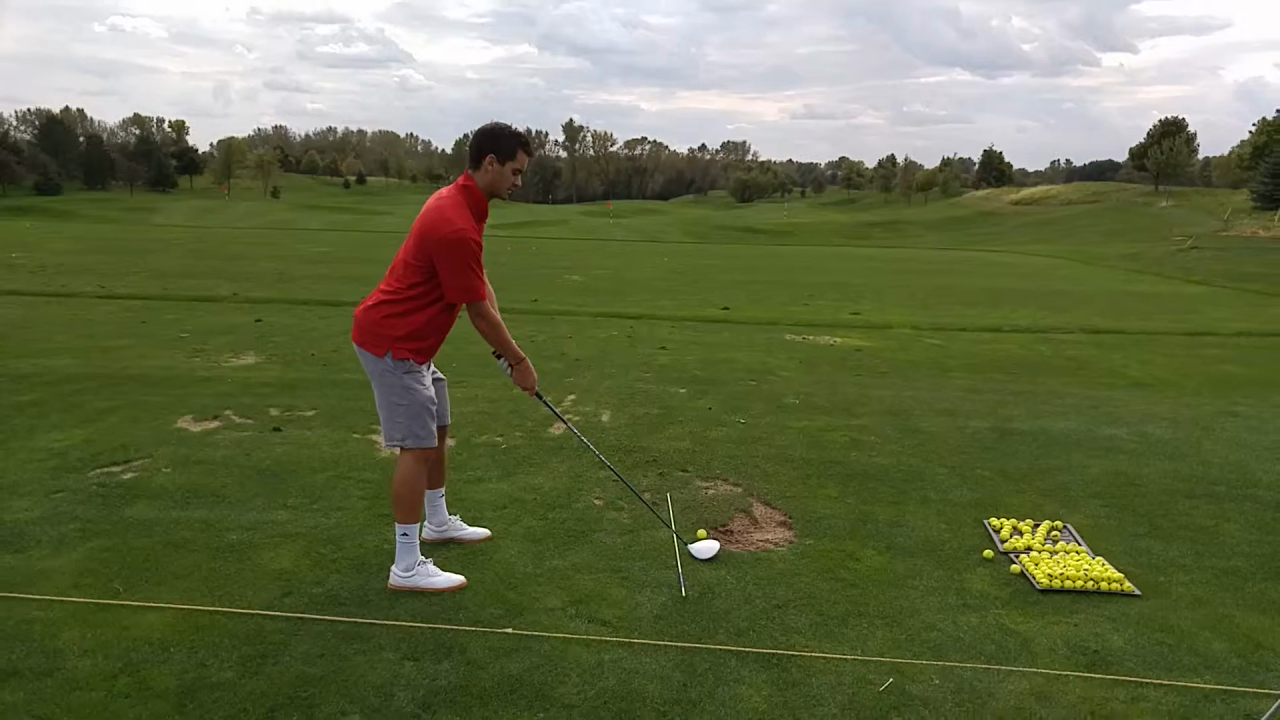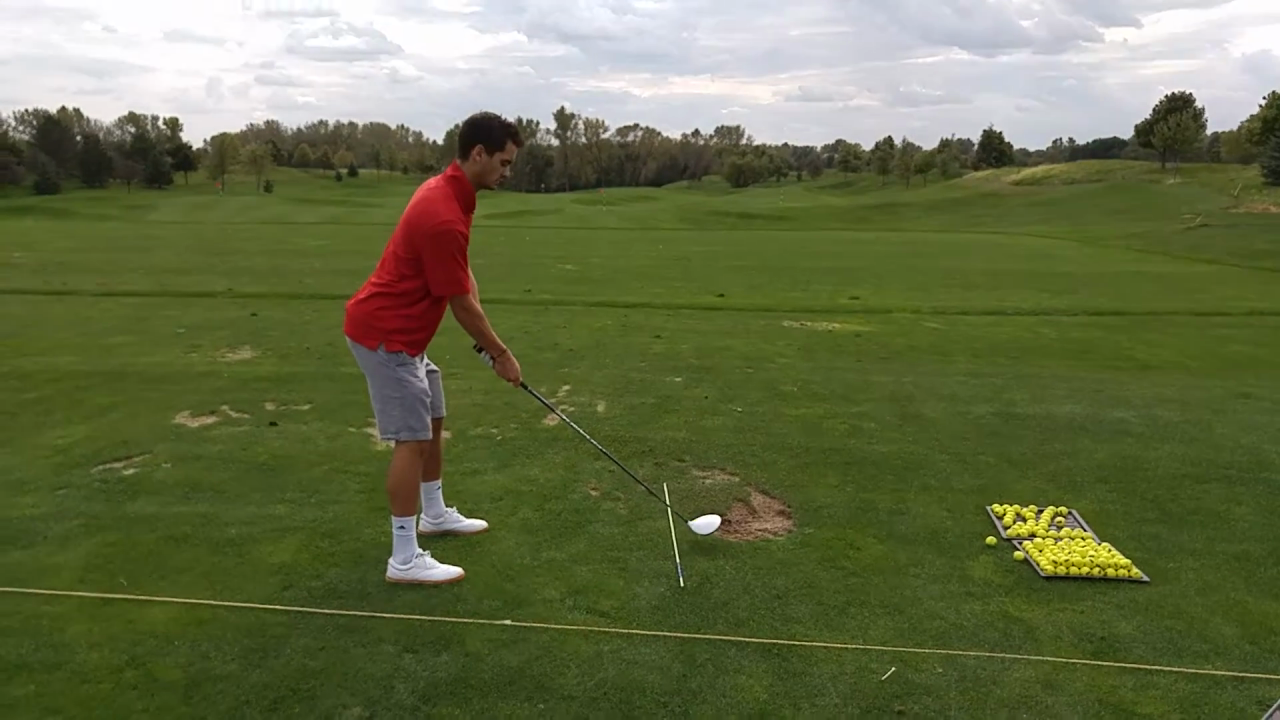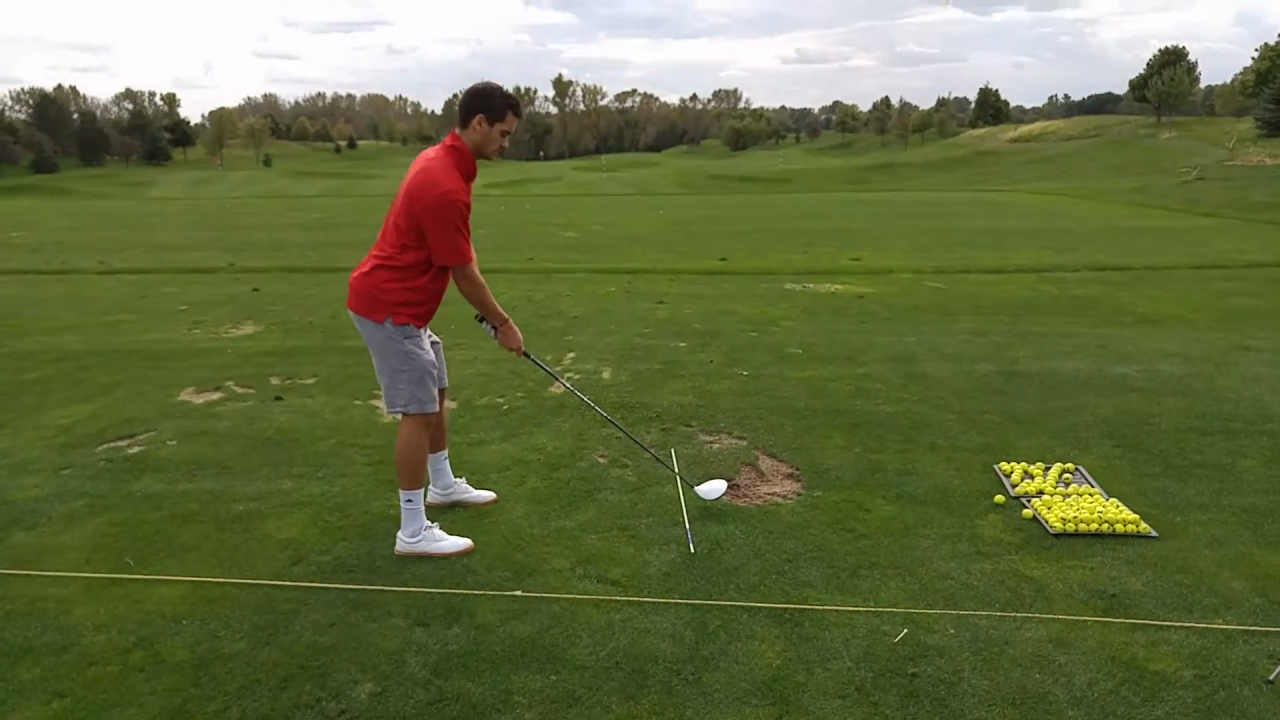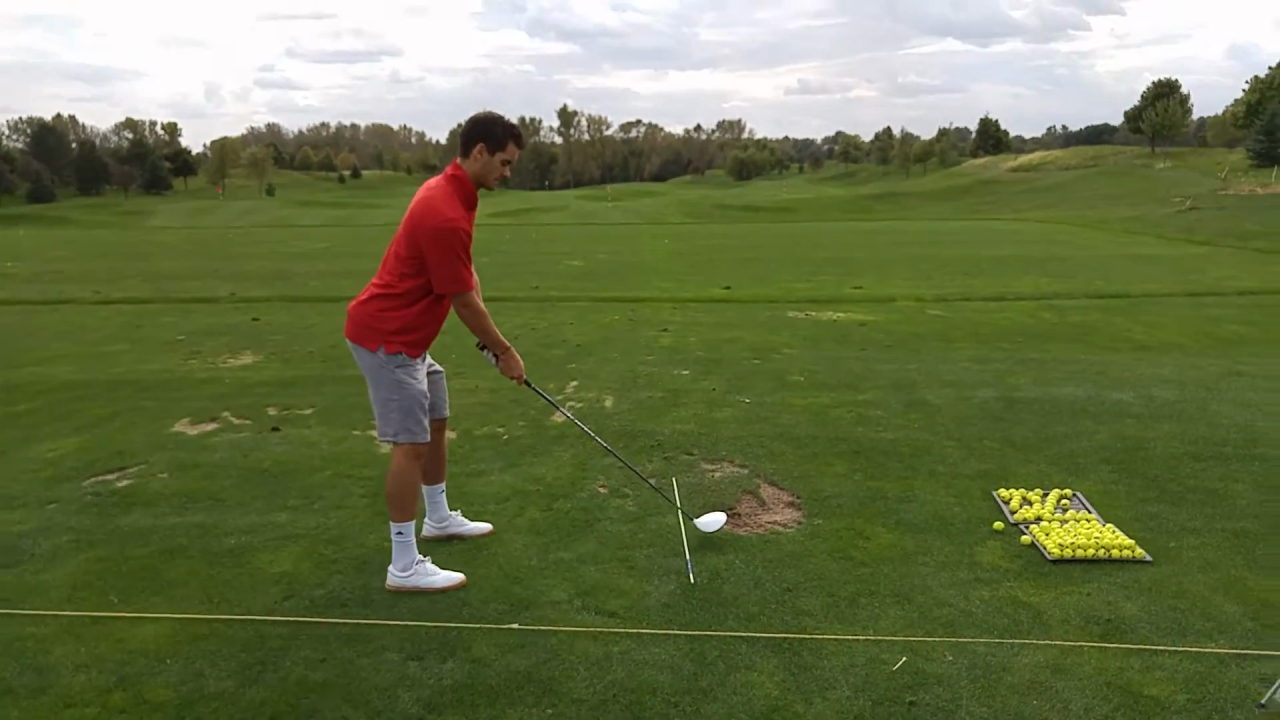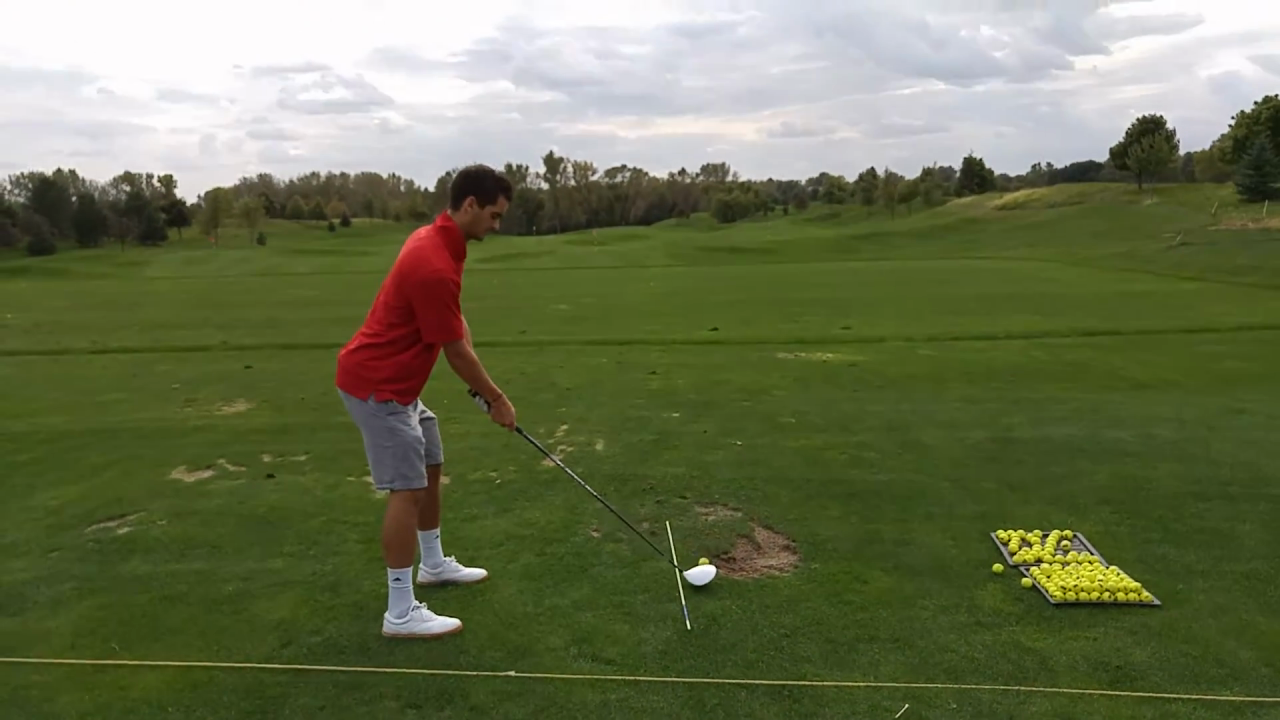
dt=0.5s
person 1, frame 1
left shoulder: (461, 201)
right shoulder: (456, 226)
left elbow: (481, 286)
right elbow: (478, 310)
left wrist: (505, 347)
right wrist: (519, 362)
left hip: (407, 338)
right hip: (391, 342)
left knee: (436, 431)
right knee: (416, 445)
left ankle: (438, 521)
right ankle: (407, 566)
person 1, frame 2
left shoulder: (448, 190)
right shoulder: (443, 217)
left elbow: (463, 274)
right elbow: (460, 304)
left wrist: (486, 337)
right wrist: (500, 354)
left hip: (399, 329)
right hip: (385, 335)
left knee: (432, 423)
right knee: (412, 439)
left ankle: (434, 514)
right ankle: (404, 559)
person 1, frame 3
left shoulder: (441, 158)
right shoulder: (445, 187)
left elbow: (462, 253)
right elbow: (463, 273)
left wrist: (489, 309)
right wrist: (503, 323)
left hip: (399, 301)
right hip: (389, 308)
left knee: (434, 395)
right knee: (417, 411)
left ankle: (442, 484)
right ankle: (413, 533)
person 1, frame 4
left shoulder: (448, 188)
right shoulder: (446, 215)
left elbow: (466, 276)
right elbow: (463, 301)
left wrist: (490, 338)
right wrist: (505, 351)
left hip: (402, 332)
right hip: (386, 337)
left knee: (434, 425)
right knee: (410, 442)
left ankle: (439, 517)
right ankle: (403, 566)
person 1, frame 5
left shoulder: (437, 238)
right shoulder: (434, 266)
left elbow: (456, 324)
right elbow: (456, 351)
left wrist: (482, 385)
right wrist: (496, 399)
left hip: (393, 380)
right hip: (376, 385)
left knee: (429, 470)
right knee: (407, 489)
left ankle: (433, 563)
right ankle: (401, 613)
